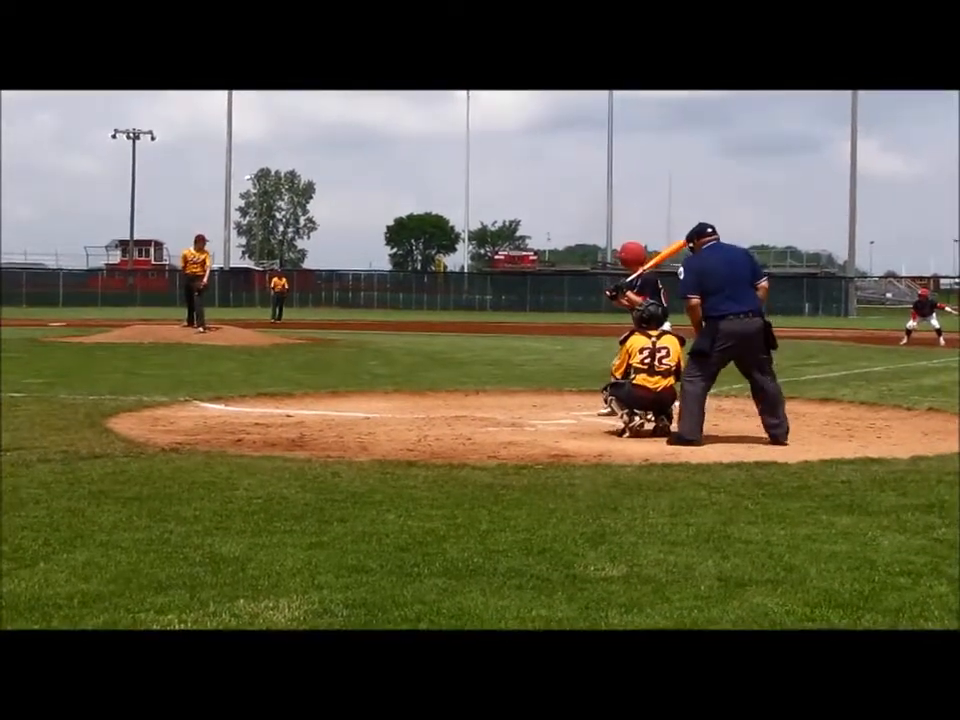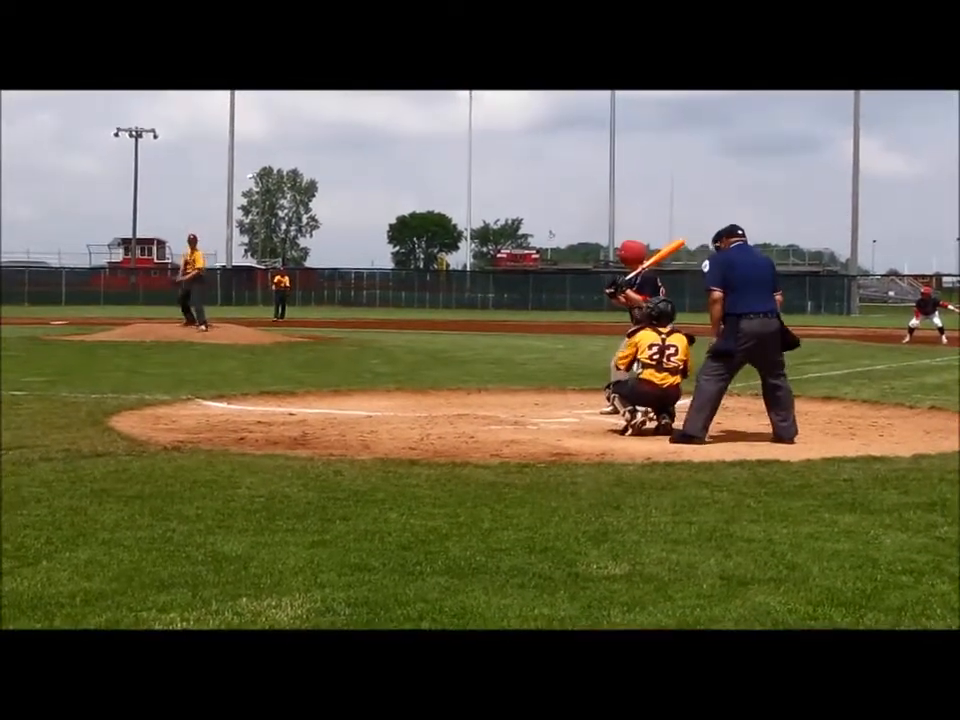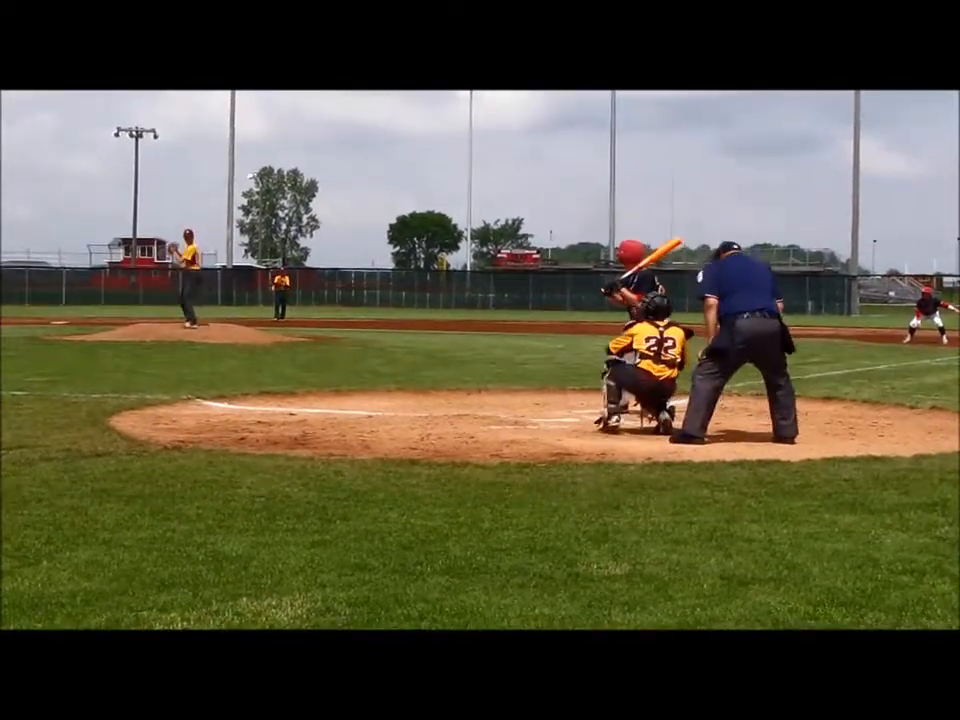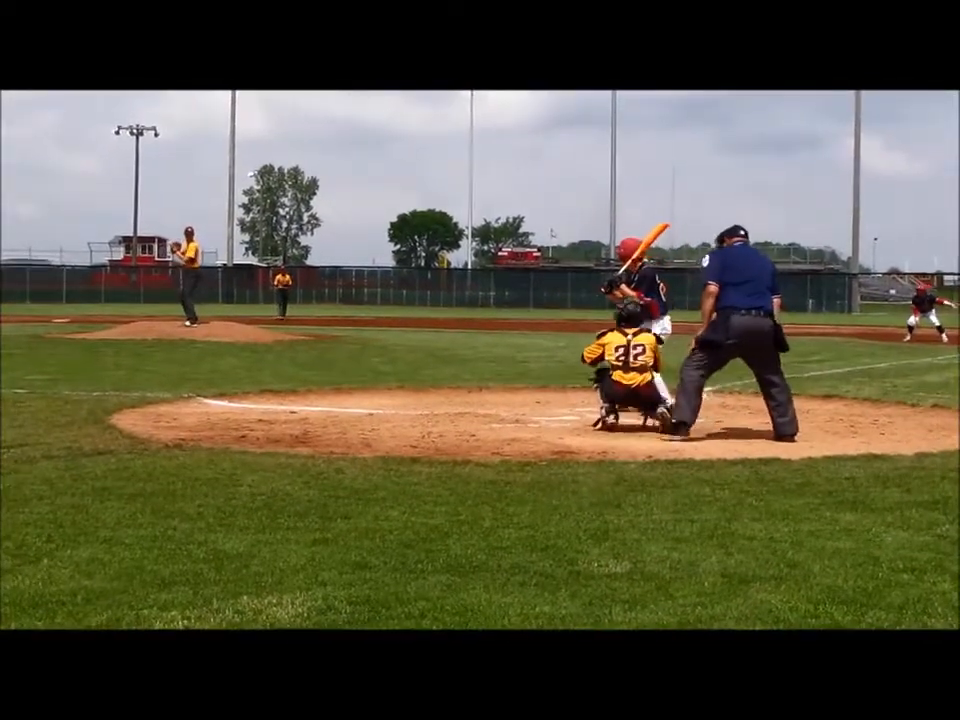
dt=0.4s
person 1, frame 1
left shoulder: (693, 263)
right shoulder: (743, 254)
left elbow: (694, 303)
right elbow: (763, 287)
left wrist: (699, 332)
right wrist: (752, 314)
left hip: (720, 328)
right hip: (753, 325)
left knee: (695, 378)
right knee: (763, 379)
left ankle: (689, 433)
right ankle: (778, 431)
person 1, frame 2
left shoulder: (719, 259)
right shoulder: (765, 260)
left elbow: (716, 298)
right elbow: (778, 298)
left wrist: (716, 333)
left hip: (740, 327)
right hip: (770, 326)
left knee: (711, 378)
right knee: (776, 380)
left ankle: (693, 432)
right ankle: (786, 431)
person 1, frame 3
left shoulder: (714, 268)
right shoulder: (763, 267)
left elbow: (711, 304)
right elbow: (778, 304)
left wrist: (711, 341)
left hip: (738, 327)
right hip: (770, 326)
left knee: (706, 377)
right knee: (779, 380)
left ankle: (692, 432)
right ankle: (786, 432)
person 1, frame 4
left shoulder: (719, 255)
right shoulder: (766, 262)
left elbow: (711, 291)
right elbow: (776, 300)
left wrist: (704, 328)
right wrist: (771, 329)
left hip: (731, 322)
right hip: (763, 324)
left knee: (694, 368)
right knee: (773, 378)
left ankle: (682, 422)
right ankle: (786, 429)
